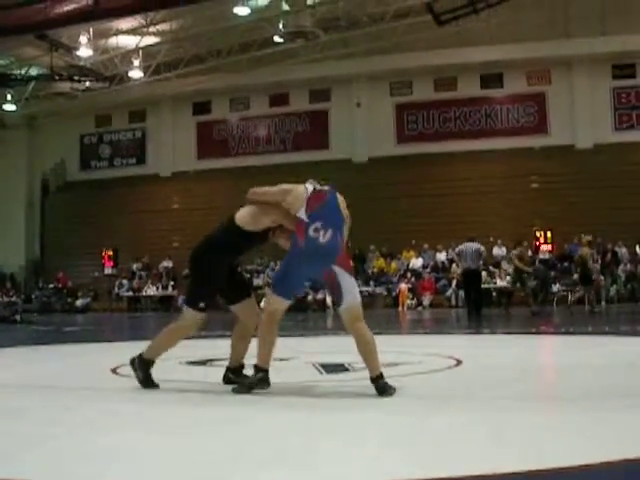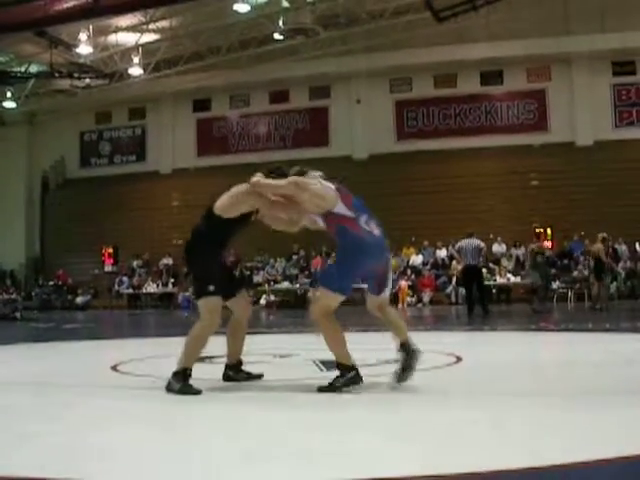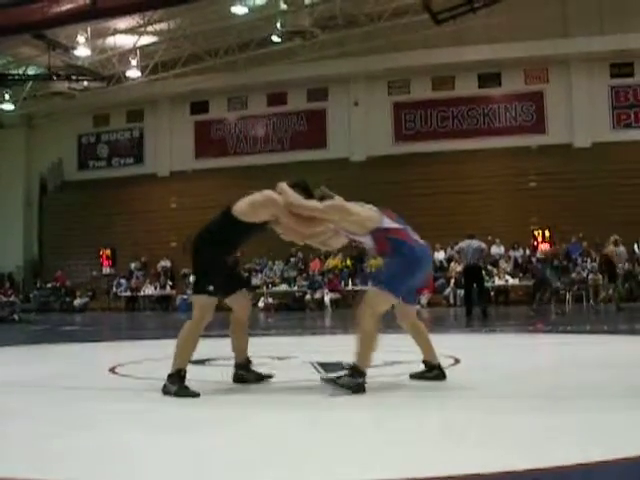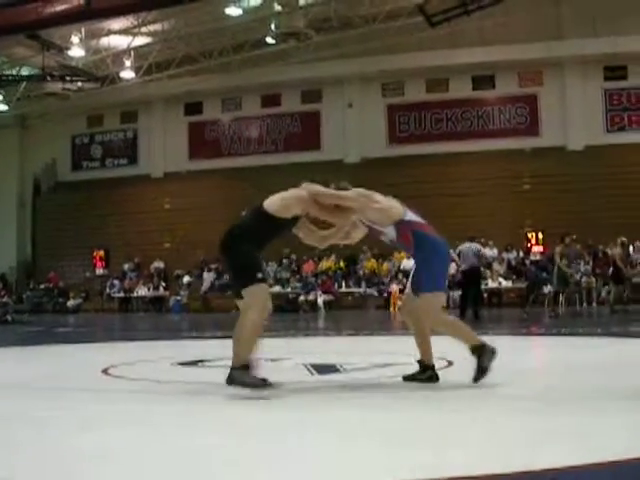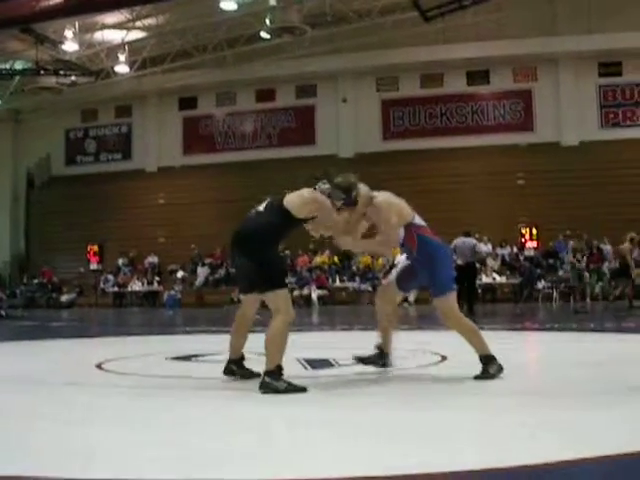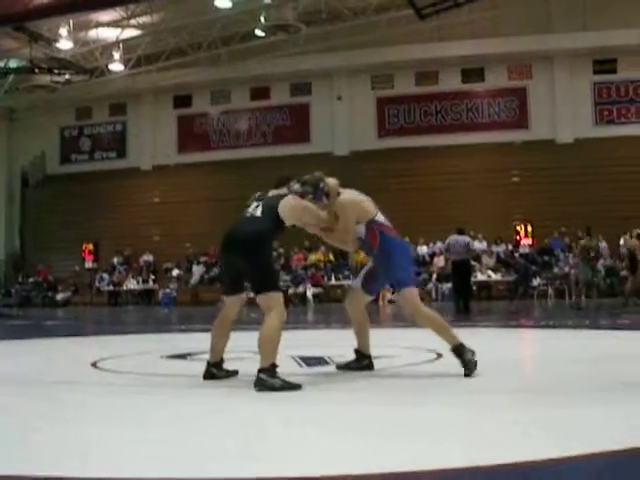
dt=0.3s
person 1, frame 1
left shoulder: (271, 219)
right shoulder: (270, 210)
left hip: (224, 263)
right hip: (208, 260)
left knee: (251, 316)
right knee: (189, 323)
left ankle: (234, 371)
right ankle: (143, 361)
person 1, frame 2
left shoulder: (257, 203)
right shoulder: (248, 192)
left elbow: (281, 221)
right elbow: (284, 210)
left hip: (215, 255)
right hip: (201, 253)
left knee: (243, 309)
right knee: (212, 318)
left ankle: (233, 368)
right ankle: (179, 376)
person 1, frame 3
left shoulder: (273, 212)
right shoulder: (270, 201)
left elbow: (298, 235)
right elbow: (304, 225)
left hip: (221, 254)
right hip: (208, 250)
left knee: (243, 307)
right knee: (202, 316)
left ankle: (242, 368)
right ankle: (174, 378)
person 1, frame 4
left shoulder: (295, 213)
right shoulder: (297, 197)
left elbow: (320, 241)
right elbow: (338, 216)
left wrist: (348, 225)
left hip: (240, 246)
right hip: (239, 245)
left knee: (251, 310)
right knee: (261, 305)
left ankle: (238, 370)
right ankle: (243, 367)
person 1, frame 5
left shoulder: (297, 197)
right shoulder: (315, 198)
left elbow: (317, 229)
left hip: (242, 243)
right hip: (259, 246)
left knee: (249, 306)
right knee: (283, 312)
left ankle: (234, 362)
right ankle: (272, 376)
person 1, frame 6
left shoulder: (262, 197)
right shoulder: (296, 203)
right elbow: (326, 223)
left hip: (230, 245)
right hip: (254, 249)
left knee: (230, 309)
right knee: (276, 311)
left ankle: (214, 366)
right ankle: (266, 373)
person 2, frame 1
left shoulder: (295, 190)
right shoulder: (338, 199)
left elbow: (253, 195)
left wrist: (273, 199)
left hip: (303, 255)
right hip: (332, 257)
left knee: (271, 312)
right knee: (355, 321)
left ankle: (260, 375)
right ankle: (378, 380)
person 2, frame 2
left shoulder: (303, 185)
right shoulder: (331, 191)
left elbow: (257, 184)
left wrist: (258, 178)
right wrist: (302, 219)
left hip: (355, 249)
right hip: (379, 248)
left knee: (319, 310)
right knee: (379, 306)
left ankle: (348, 371)
right ankle: (407, 348)
person 2, frame 3
left shoulder: (341, 210)
right shoulder: (347, 221)
left elbow: (297, 205)
right elbow: (330, 243)
left wrist: (284, 188)
left hip: (409, 257)
right hip: (419, 257)
left knee: (366, 312)
right knee: (406, 317)
left ankle: (356, 376)
right ankle: (434, 367)
person 2, frame 4
left shoulder: (363, 199)
right shoulder: (365, 213)
left elbow: (324, 195)
right elbow: (348, 237)
left wrist: (308, 187)
left hip: (432, 252)
right hip: (426, 254)
left knee: (431, 314)
right knee: (409, 310)
left ankle: (482, 350)
right ankle: (427, 368)
person 2, frame 5
left shoulder: (381, 203)
right shoulder: (371, 205)
left elbow: (388, 245)
left wrist: (352, 243)
left hip: (432, 255)
right hip: (416, 257)
left knee: (449, 315)
right knee: (384, 296)
left ankle: (490, 361)
right ankle: (383, 353)
person 2, frame 6
left shoulder: (346, 201)
right shoulder: (340, 200)
left elbow: (347, 243)
left wrist: (318, 230)
left hip: (392, 252)
right hip: (381, 257)
left knee: (413, 308)
right knee: (352, 303)
left ankle: (461, 350)
right ankle: (364, 358)
